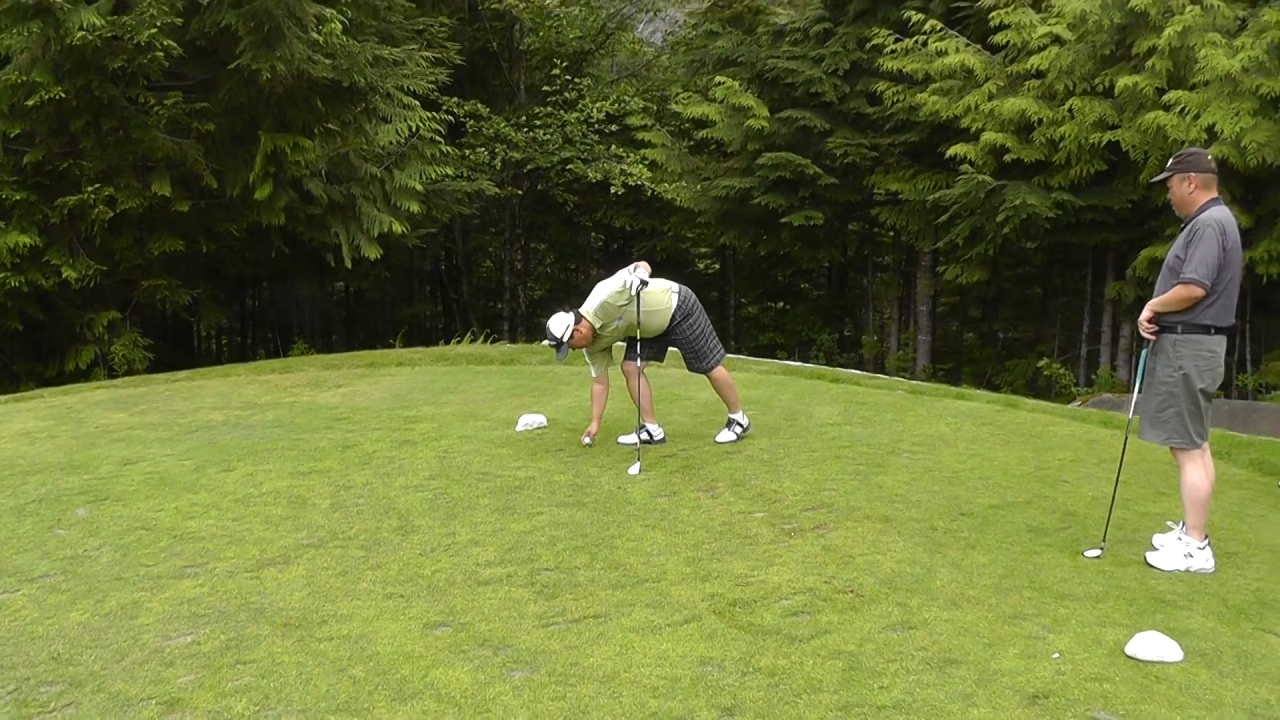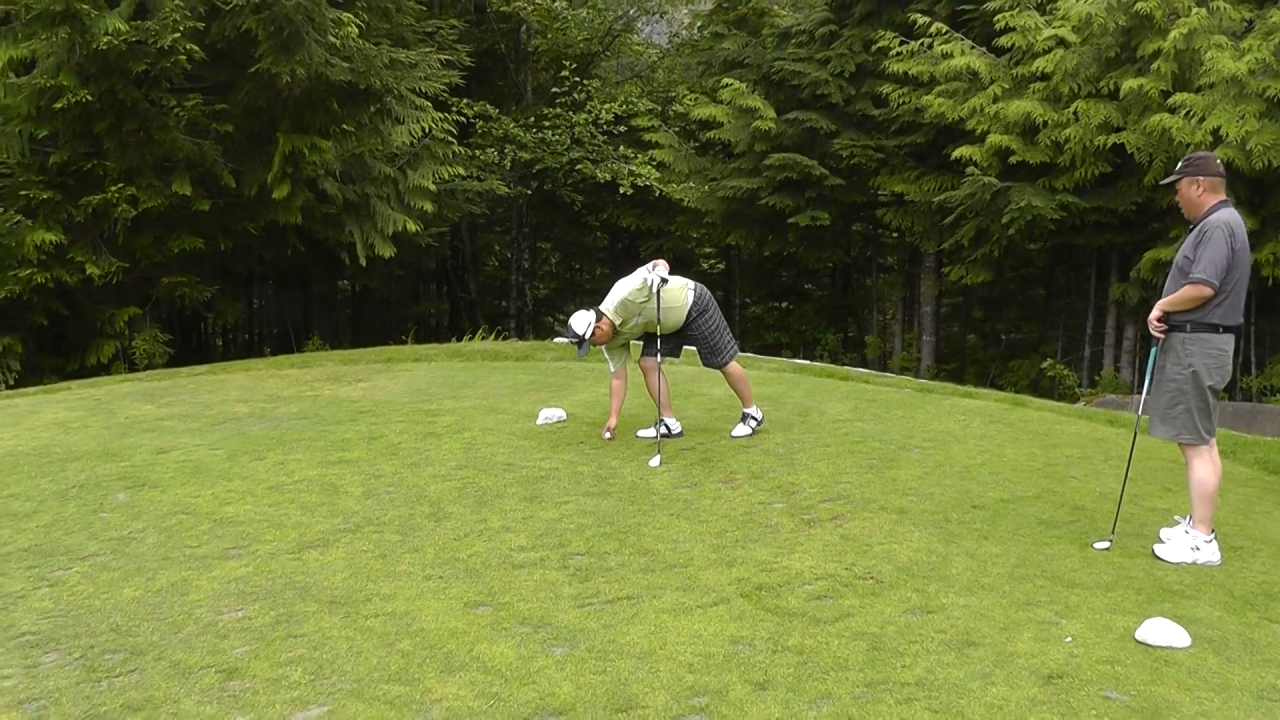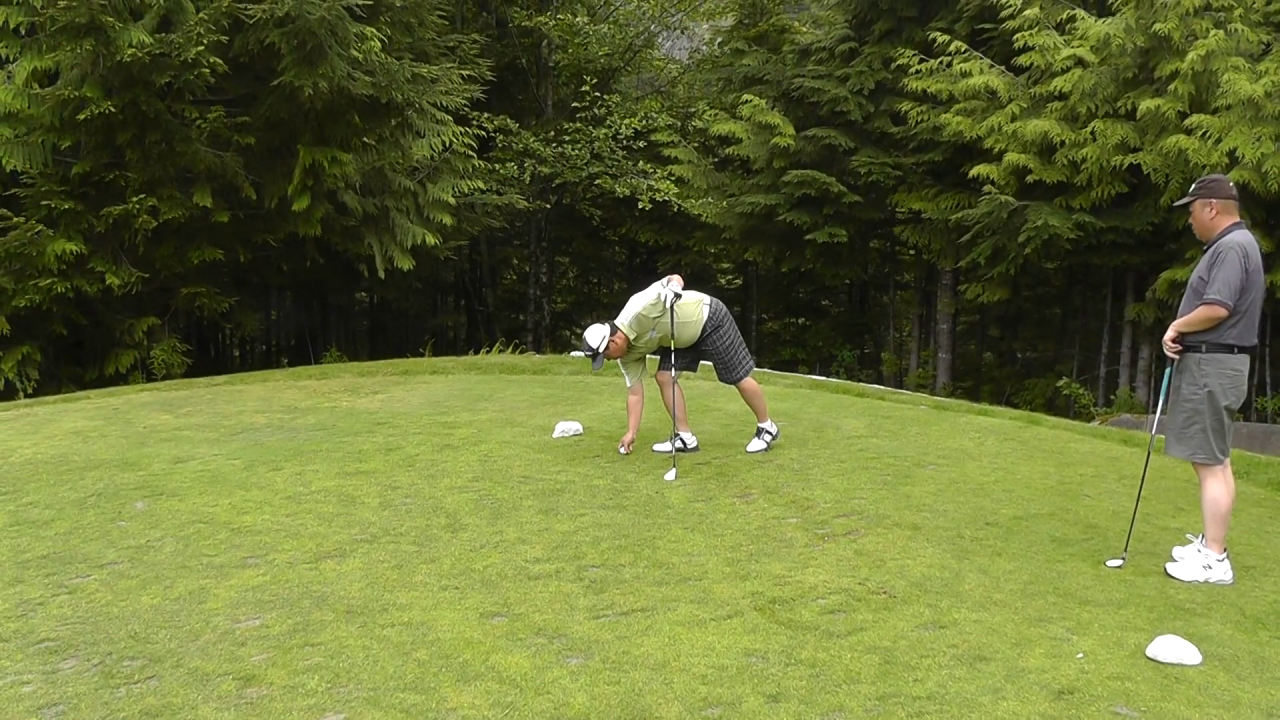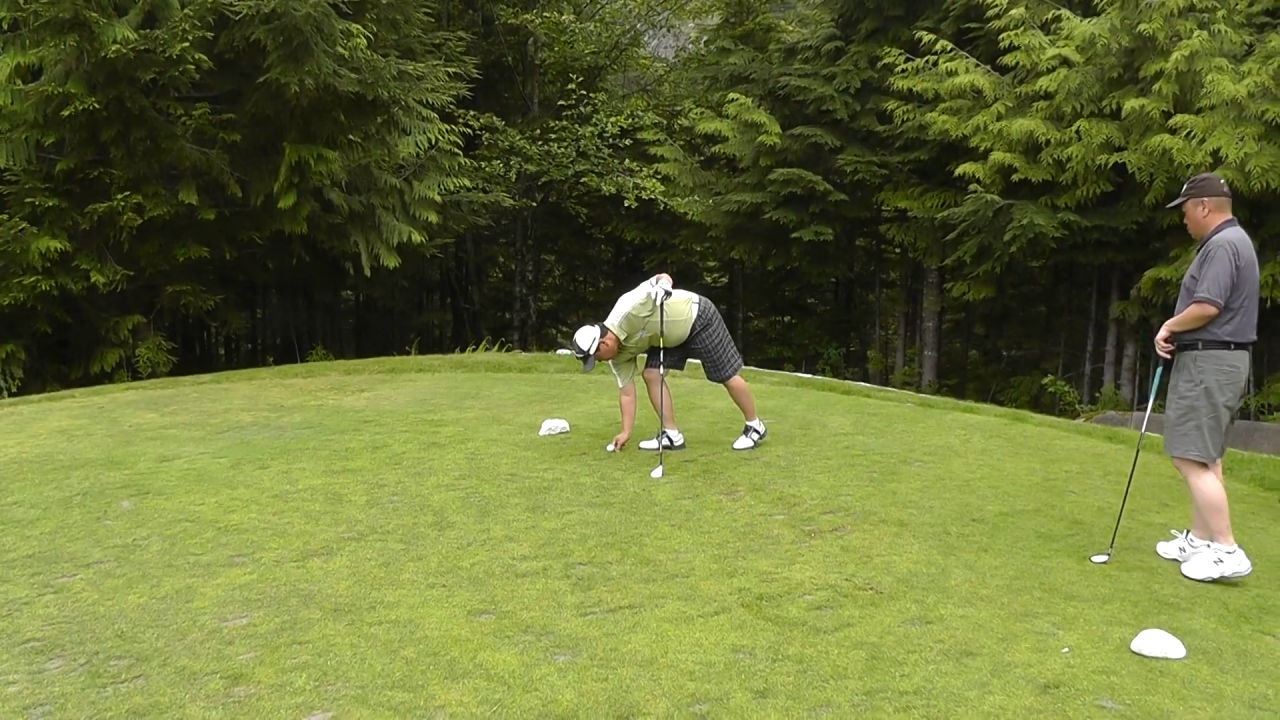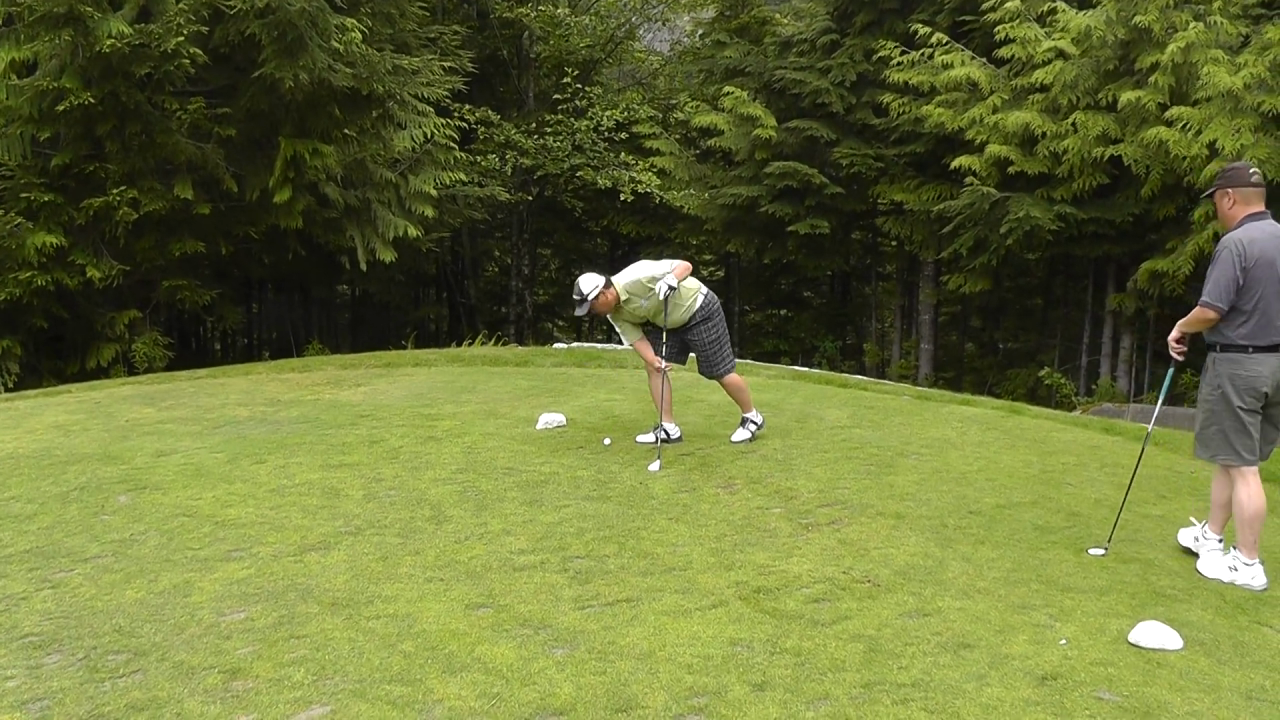
dt=0.7s
person 1, frame 1
left shoulder: (1209, 223)
right shoulder: (1207, 222)
left elbow: (1193, 288)
left wrist: (1152, 307)
right wrist: (1158, 313)
left hip: (1188, 346)
right hip: (1187, 342)
left knee: (1188, 448)
right knee: (1194, 444)
left ankle: (1196, 547)
right ankle: (1191, 531)
person 1, frame 2
left shoulder: (1218, 225)
right shoulder: (1216, 223)
left elbow: (1202, 288)
left wrist: (1162, 306)
right wrist: (1168, 313)
left hip: (1197, 344)
right hip: (1197, 341)
left knee: (1196, 443)
right knee: (1202, 440)
left ankle: (1202, 541)
right ankle: (1199, 525)
person 1, frame 3
left shoulder: (1232, 246)
right shoulder: (1229, 245)
left elbow: (1217, 308)
left wrist: (1176, 327)
right wrist: (1182, 333)
left hip: (1211, 364)
right hip: (1213, 361)
left knee: (1209, 463)
right knee: (1216, 459)
left ankle: (1214, 559)
right ankle: (1210, 544)
person 1, frame 4
left shoulder: (1222, 244)
right shoulder: (1231, 241)
left elbow: (1206, 307)
left wrist: (1168, 326)
right wrist: (1176, 332)
left hip: (1208, 363)
right hip: (1219, 360)
left knee: (1190, 458)
right knee: (1206, 459)
left ankle: (1226, 551)
right ankle: (1198, 541)
person 1, frame 5
left shoulder: (1236, 243)
left elbow: (1210, 311)
left wrist: (1180, 327)
left hip: (1236, 364)
left knee: (1241, 466)
right knee: (1234, 459)
right ankle: (1210, 536)
person 2, frame 1
left shoulder: (603, 299)
right shoulder: (595, 341)
left elbow: (643, 265)
right elbow: (600, 381)
left wrist: (640, 272)
right wrist: (595, 423)
left hip: (678, 307)
right hip: (650, 326)
left knee: (709, 366)
right knee: (630, 367)
left ankle: (738, 420)
right ankle: (652, 429)
person 2, frame 2
left shoulder: (624, 297)
right shoulder: (614, 338)
left elbow: (660, 263)
right elbow: (618, 376)
left wrist: (660, 270)
right wrist: (613, 417)
left hip: (693, 304)
left knee: (724, 362)
right knee: (647, 363)
left ankle: (752, 414)
right ankle: (669, 423)
person 2, frame 3
left shoulder: (638, 312)
right shoulder: (629, 352)
left elbow: (675, 278)
right elbow: (635, 392)
left wrist: (673, 285)
right wrist: (631, 432)
left hip: (709, 319)
left knee: (739, 377)
right knee: (664, 377)
left ankle: (767, 428)
right ankle: (685, 437)
person 2, frame 4
left shoulder: (628, 312)
right shoulder: (620, 353)
left elbow: (664, 276)
right elbow: (627, 392)
left wrist: (663, 283)
right wrist: (626, 432)
left hip: (698, 318)
left knee: (727, 375)
right knee: (651, 375)
left ankle: (755, 426)
right ankle: (671, 434)
person 2, frame 5
left shoulder: (638, 275)
right shoulder: (614, 311)
left elbow: (685, 266)
right elbow: (636, 340)
left wrist: (671, 279)
right wrist: (653, 359)
left hip: (699, 312)
left knee: (720, 371)
right knee: (653, 369)
left ankle: (751, 418)
right ankle: (668, 428)
